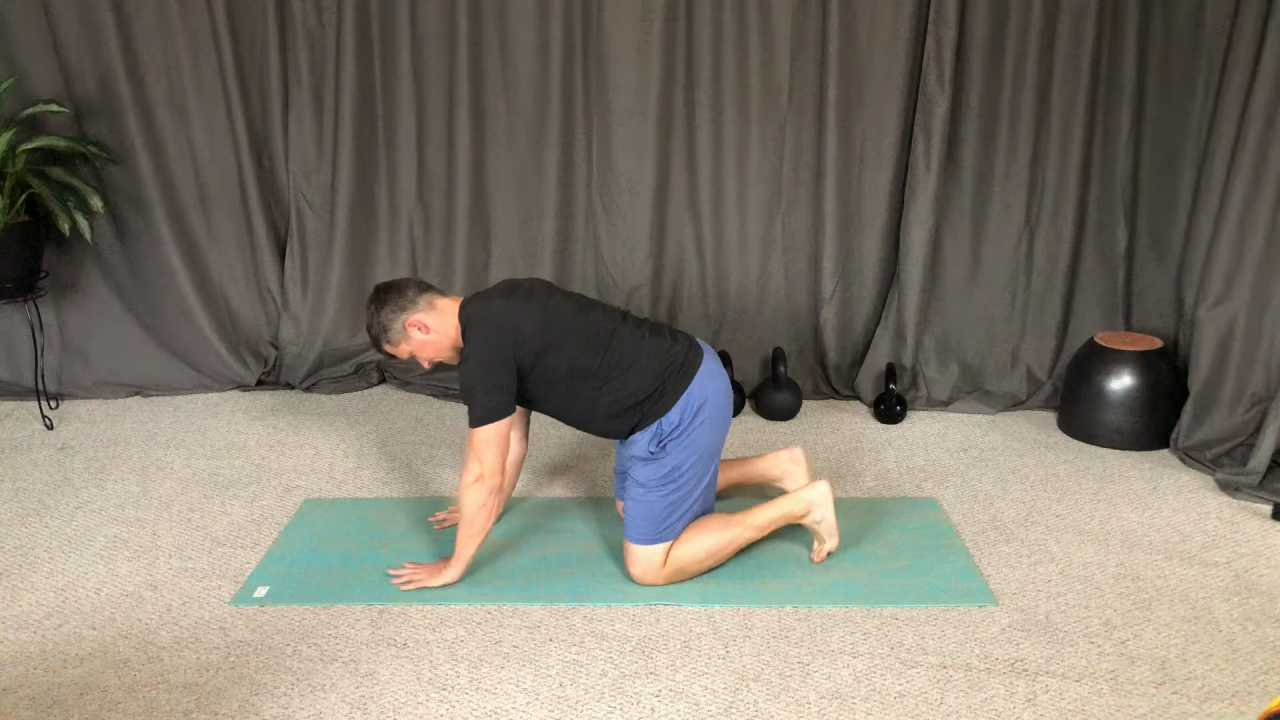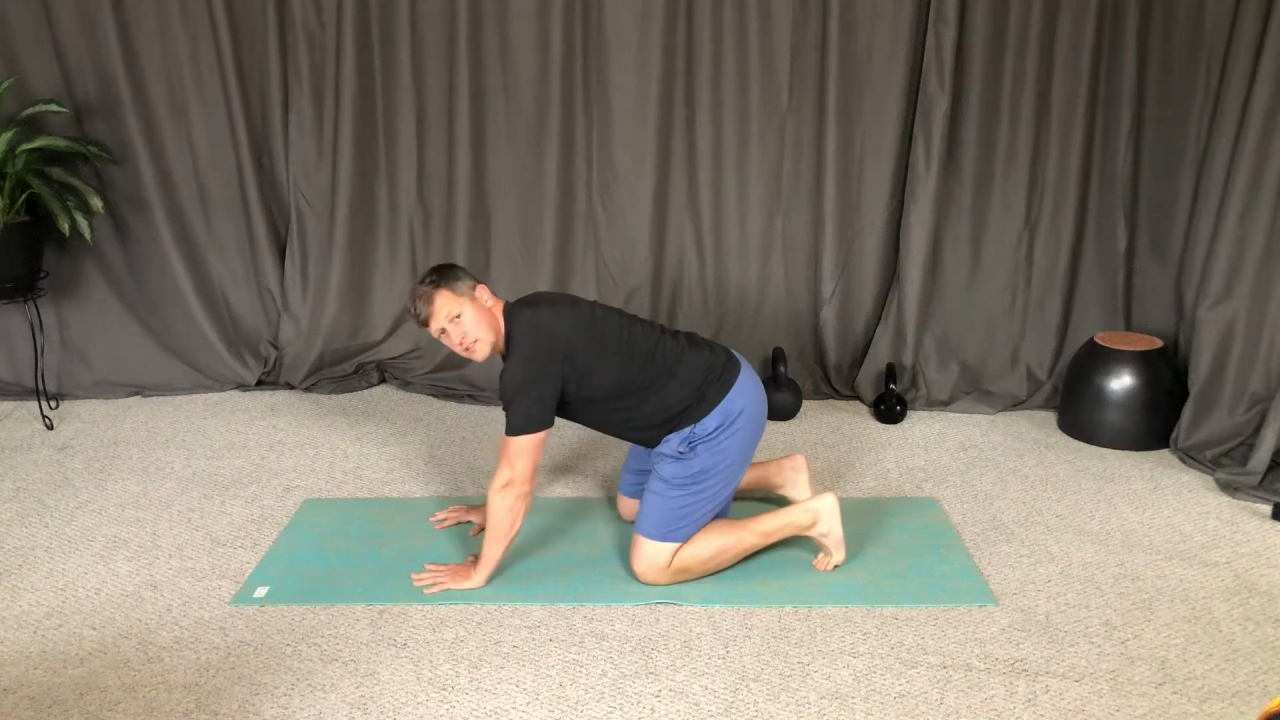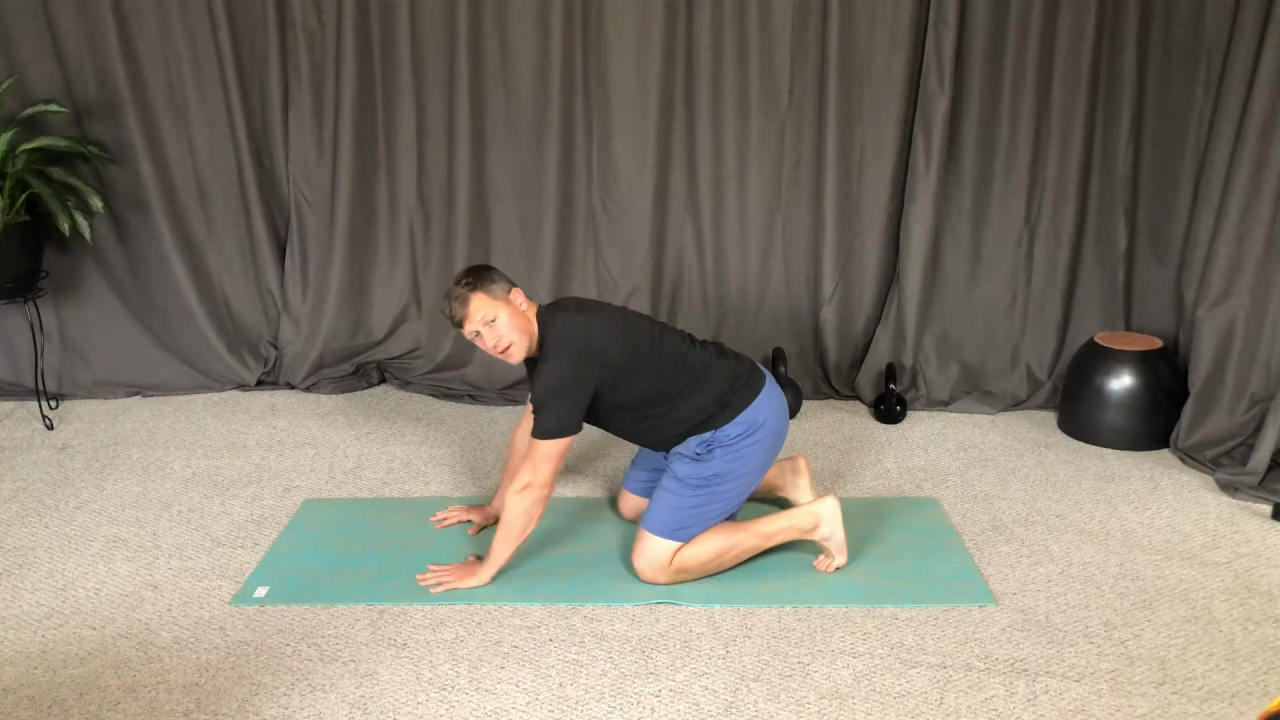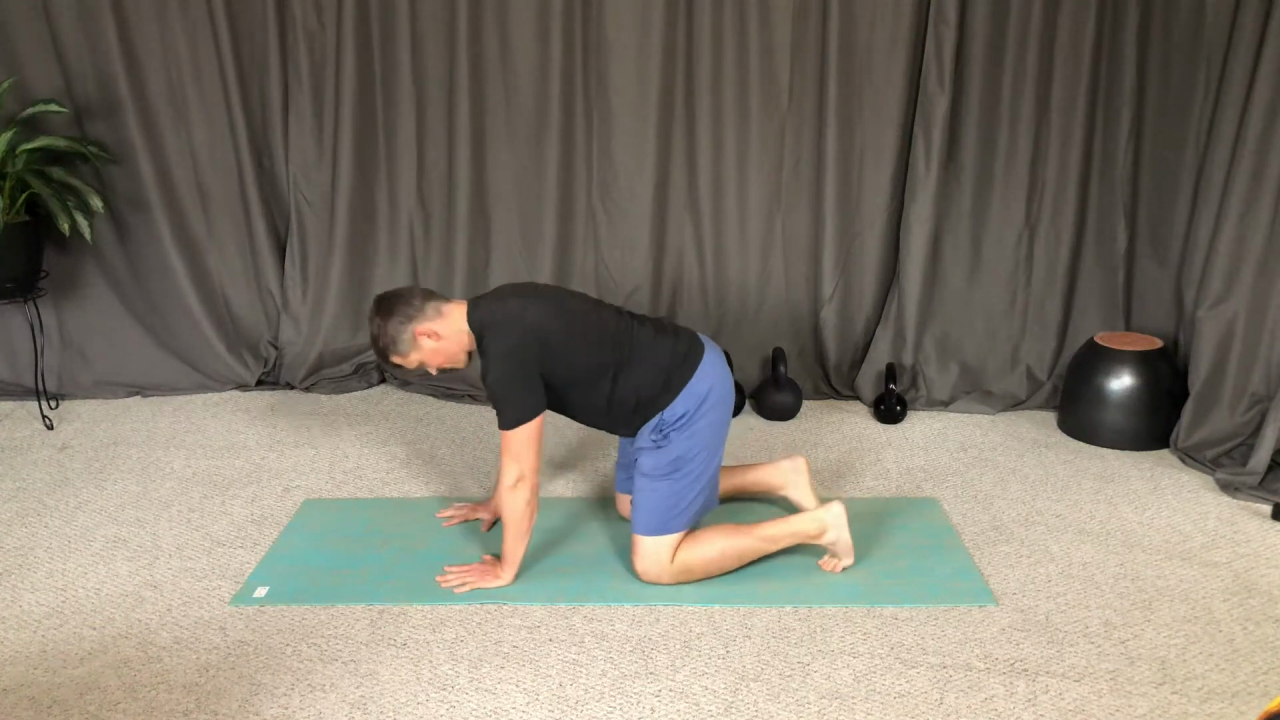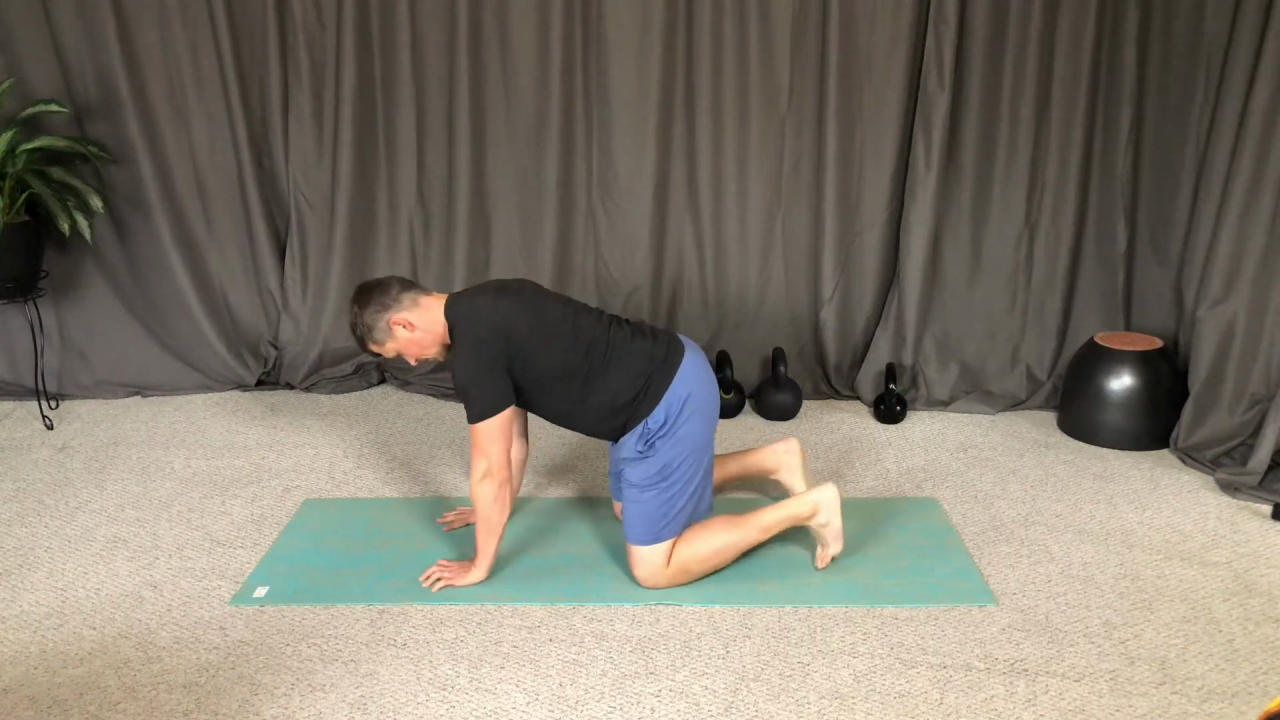
dt=1s
person 1, frame 1
left shoulder: (484, 348)
right shoulder: (495, 315)
left elbow: (482, 474)
right elbow: (514, 429)
left wrist: (453, 567)
right wrist: (491, 510)
left hip: (680, 406)
right hip: (686, 375)
left knee: (649, 565)
right knee: (633, 507)
left ankle: (800, 505)
right ankle: (777, 467)
person 1, frame 2
left shoulder: (530, 355)
right shoulder: (528, 322)
left elbow: (515, 481)
right elbow: (522, 433)
left wrist: (478, 572)
right wrist: (494, 509)
left hip: (718, 413)
right hip: (711, 387)
left knee: (653, 564)
right knee: (631, 507)
left ankle: (808, 517)
right ankle: (781, 475)
person 1, frame 3
left shoulder: (565, 359)
right shoulder: (551, 330)
left elbow: (534, 484)
right elbow: (531, 427)
left wrist: (484, 570)
right wrist: (494, 508)
left hip: (739, 423)
right hip: (720, 403)
left knee: (653, 563)
right knee: (632, 506)
left ankle: (810, 519)
right ankle: (781, 477)
person 1, frame 4
left shoulder: (505, 350)
right shoulder: (491, 316)
left elbow: (521, 474)
right elbow: (518, 423)
left wrist: (505, 568)
right wrist: (497, 503)
left hip: (687, 396)
right hip: (681, 372)
left knee: (656, 563)
right knee: (633, 506)
left ankle: (816, 524)
right ankle: (780, 477)
person 1, frame 5
left shoulder: (474, 347)
right shoulder: (481, 311)
left elbow: (490, 470)
right elbow: (514, 432)
left wrist: (480, 564)
right wrist: (499, 506)
left hip: (669, 403)
right hip: (671, 373)
left knee: (653, 567)
right knee: (629, 508)
left ankle: (806, 507)
right ankle: (774, 460)
